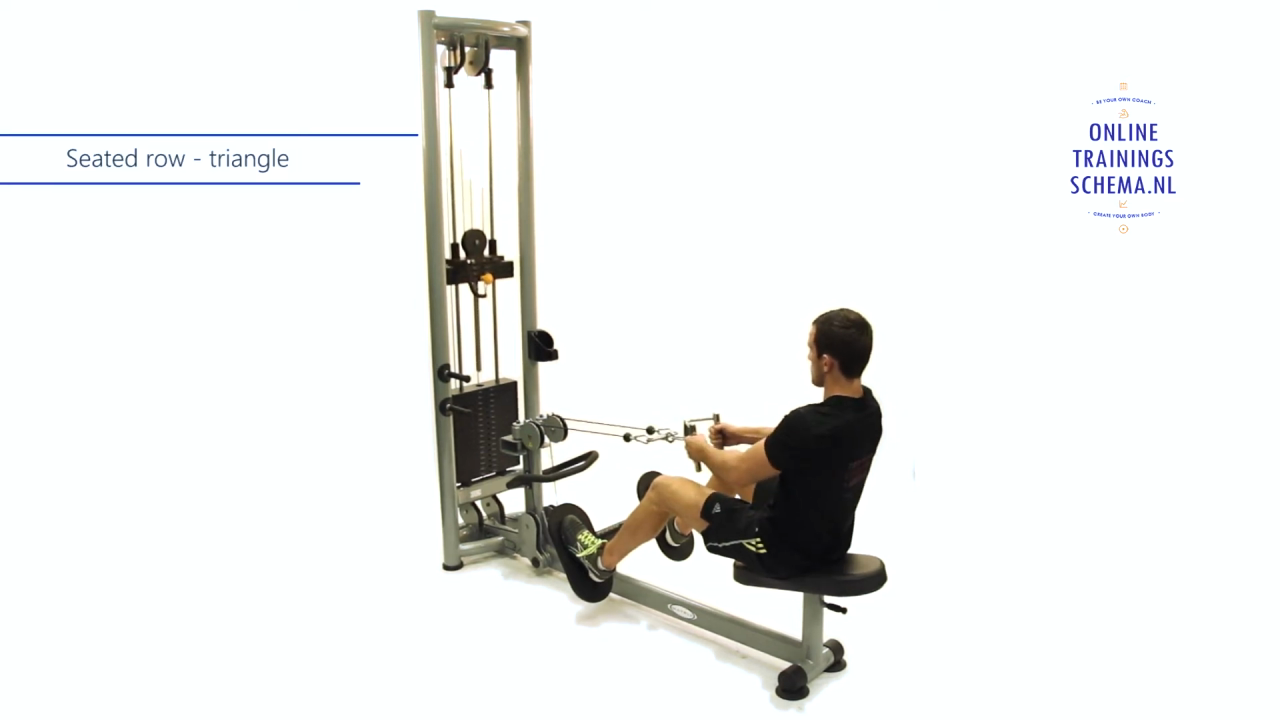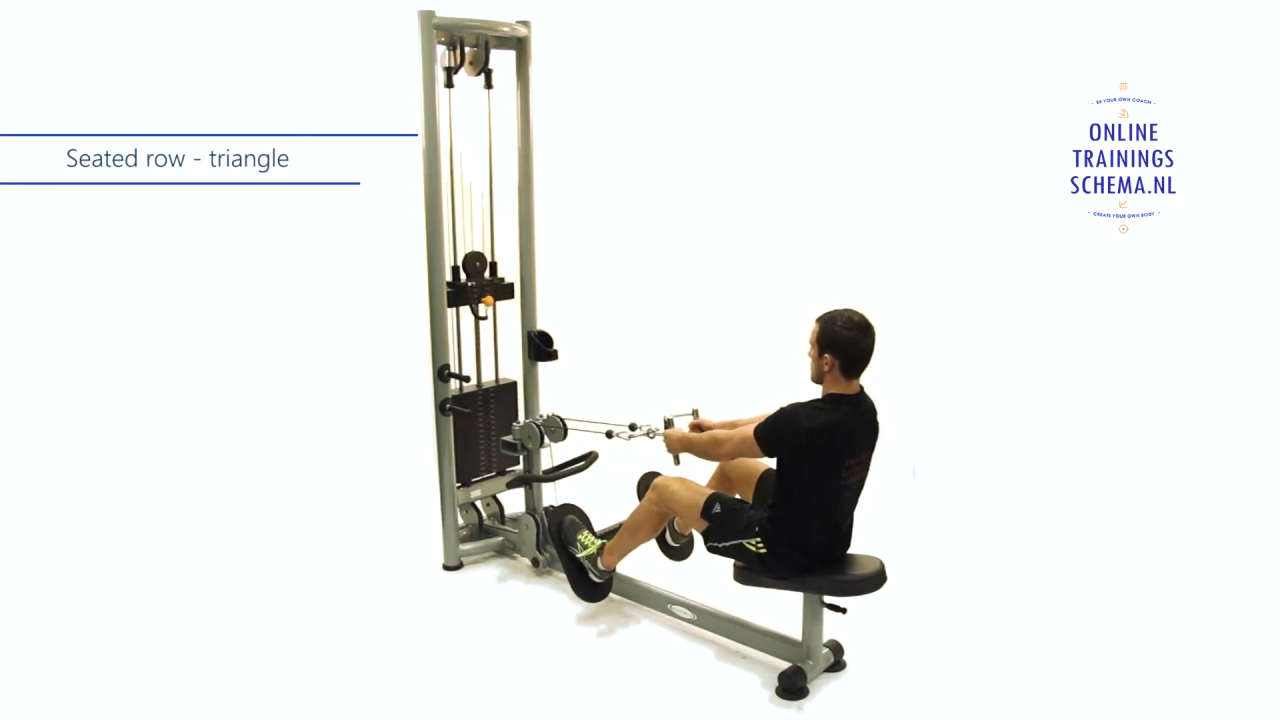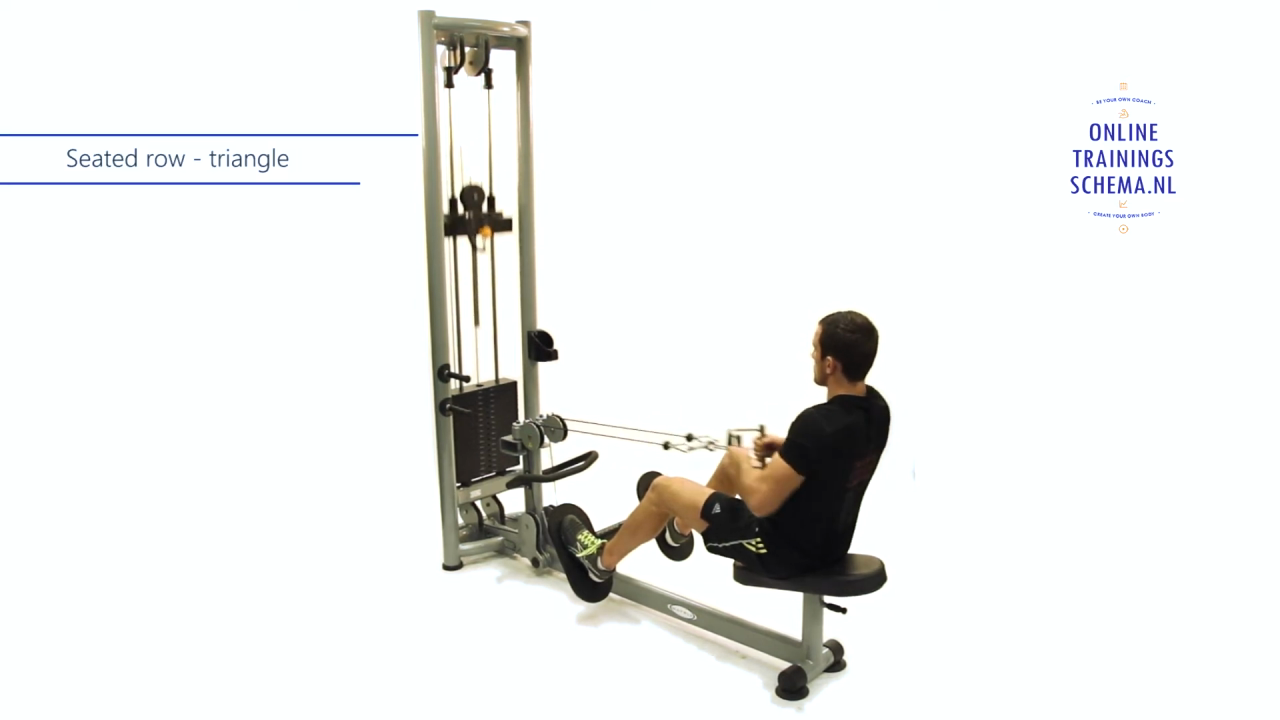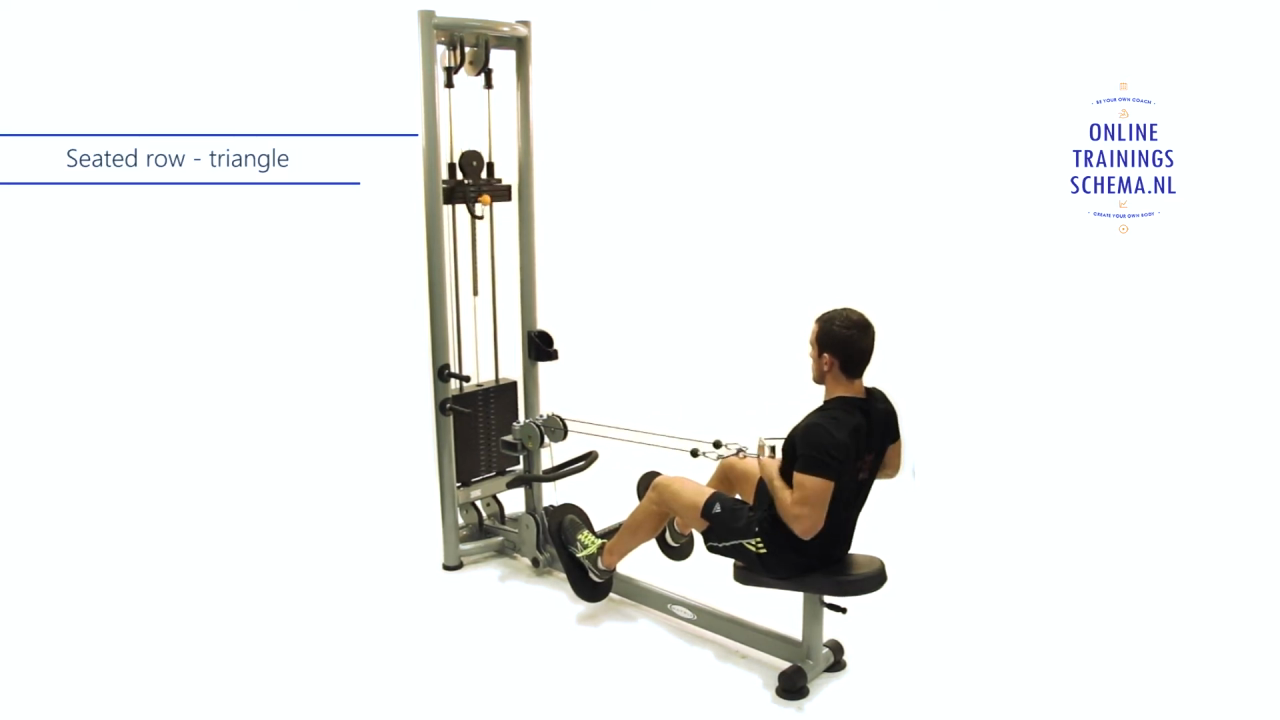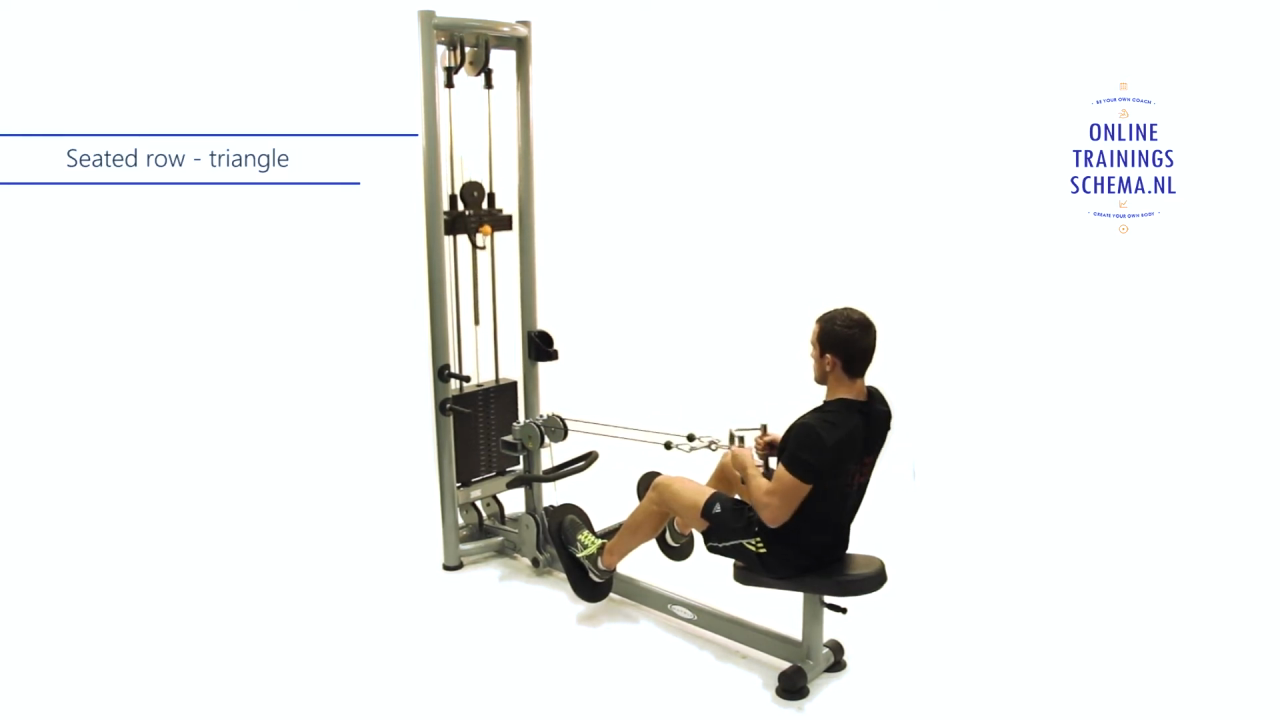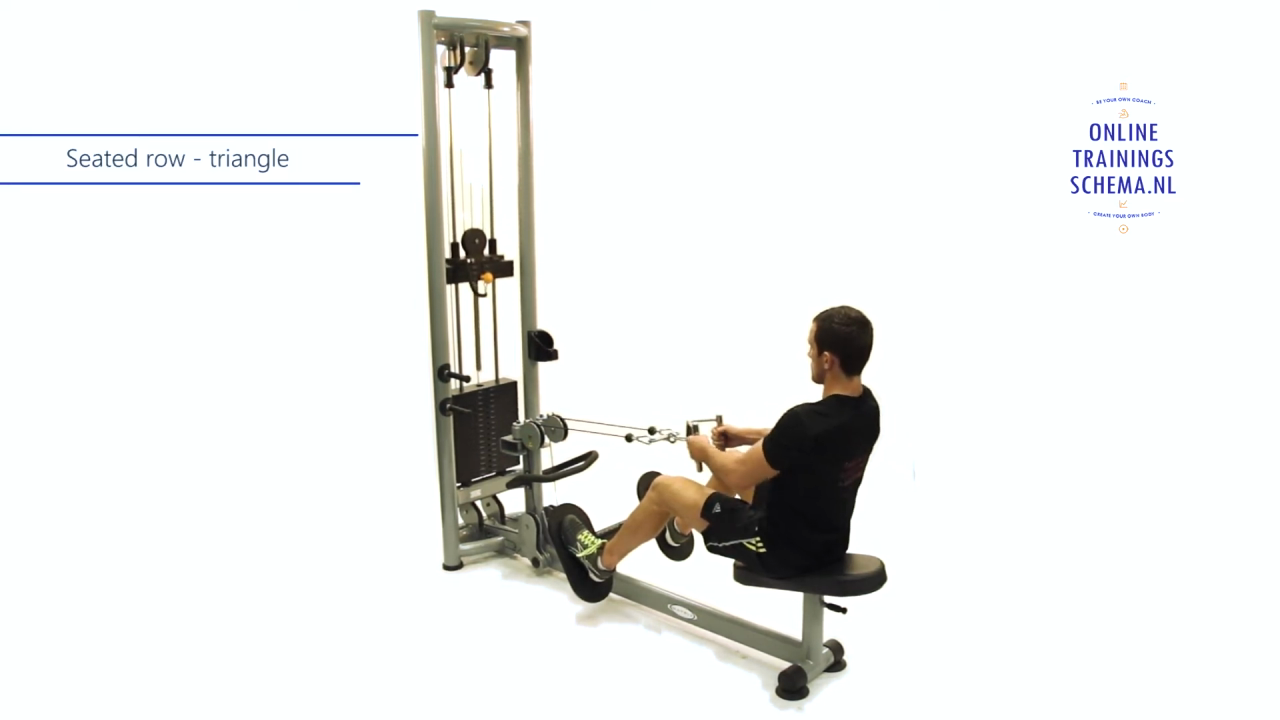
dt=0.5s
person 1, frame 1
left shoulder: (812, 422)
right shoulder: (866, 407)
left elbow: (738, 475)
left wrist: (702, 450)
right wrist: (743, 434)
left hip: (784, 547)
right hip: (827, 539)
left knee: (663, 488)
right knee: (731, 460)
left ankle: (603, 560)
right ankle: (679, 527)
person 1, frame 2
left shoulder: (807, 421)
right shoulder: (860, 406)
left elbow: (723, 447)
left wrist: (683, 441)
right wrist: (717, 426)
left hip: (784, 548)
right hip: (828, 538)
left knee: (663, 489)
right knee: (732, 465)
left ankle: (603, 560)
right ankle: (680, 528)
person 1, frame 3
left shoulder: (818, 424)
right shoulder: (875, 407)
left elbow: (759, 501)
left wrist: (742, 463)
right wrist: (787, 448)
left hip: (784, 548)
right hip: (828, 539)
left knee: (663, 488)
right knee: (729, 468)
left ankle: (603, 560)
right ankle: (680, 527)
person 1, frame 4
left shoulder: (821, 430)
right shoulder: (880, 407)
left elbow: (804, 524)
right elbow: (890, 467)
left wrist: (773, 474)
left hip: (786, 549)
right hip: (832, 541)
left knee: (664, 487)
right knee: (731, 464)
left ankle: (603, 559)
right ankle: (678, 528)
person 1, frame 5
left shoulder: (816, 430)
right shoulder: (876, 406)
left elbow: (772, 512)
left wrist: (747, 467)
right wrist: (788, 449)
left hip: (784, 549)
right hip: (827, 541)
left knee: (664, 487)
right knee: (728, 464)
left ankle: (603, 560)
right ankle: (679, 528)
person 1, frame 6
left shoulder: (808, 421)
right shoulder: (865, 405)
left elbow: (738, 477)
left wrist: (705, 450)
right wrist: (744, 435)
left hip: (782, 547)
right hip: (827, 540)
left knee: (664, 487)
right knee: (732, 461)
left ankle: (603, 559)
right ankle: (679, 527)
